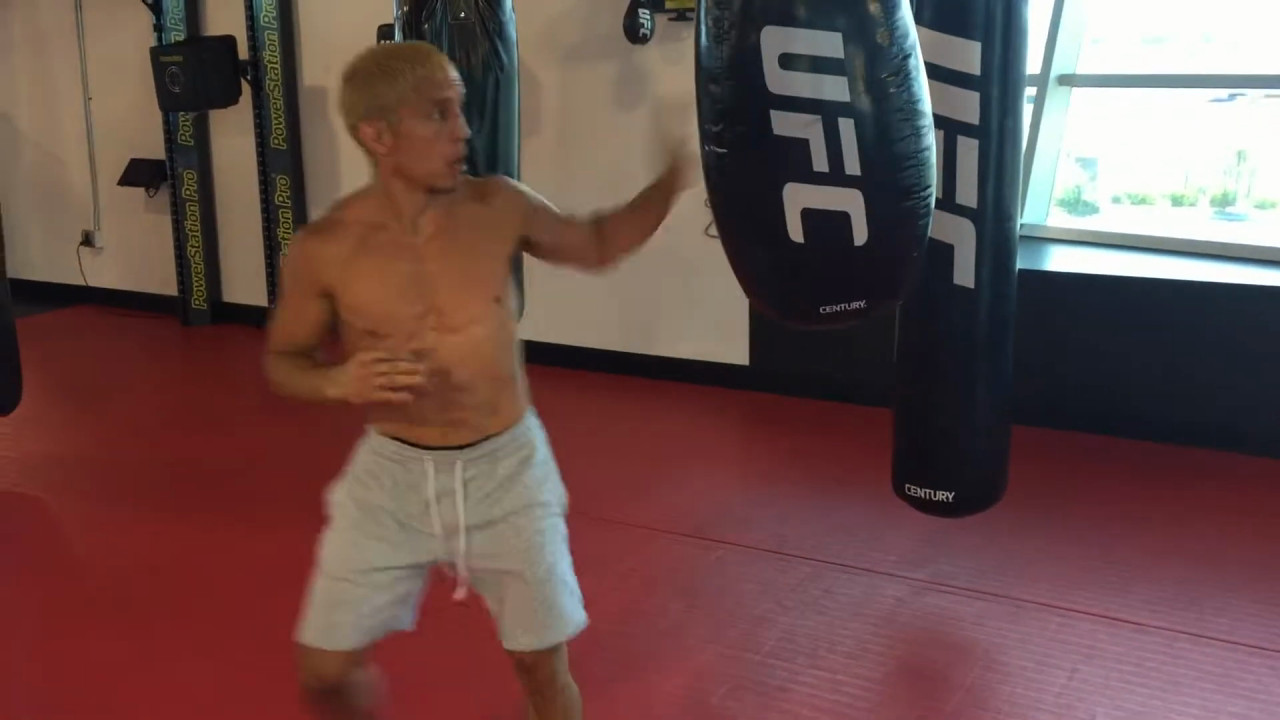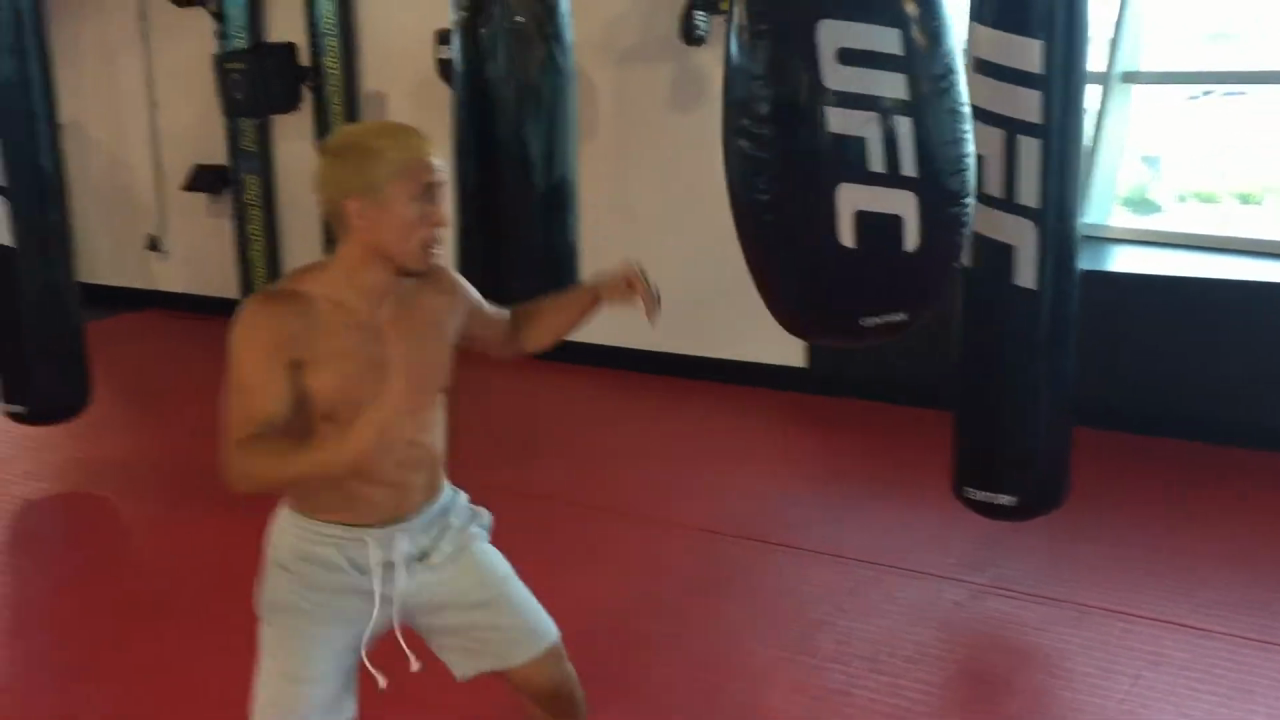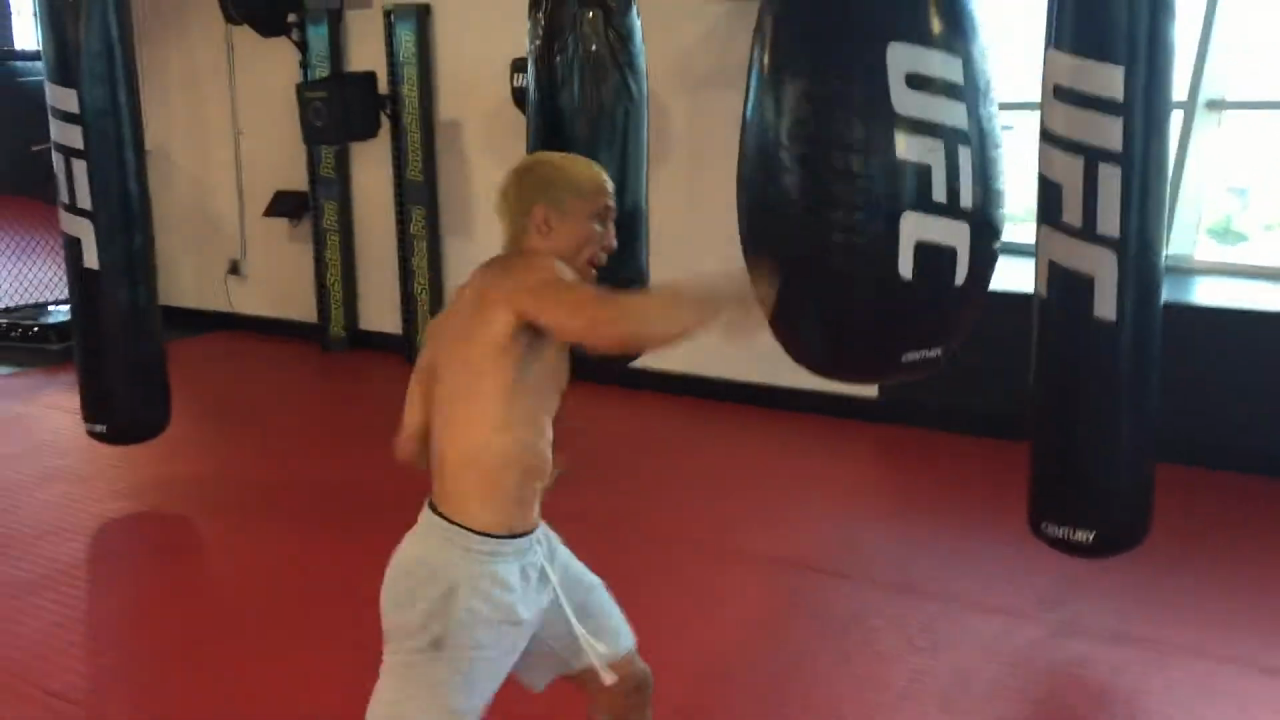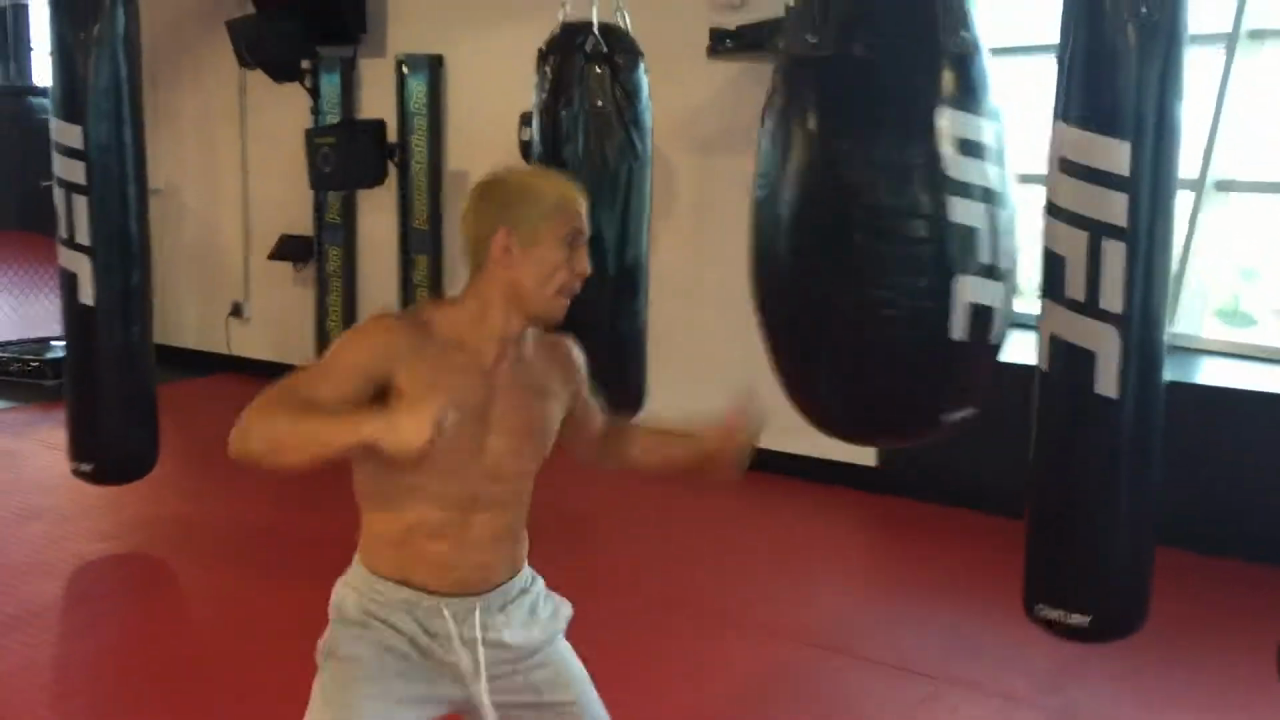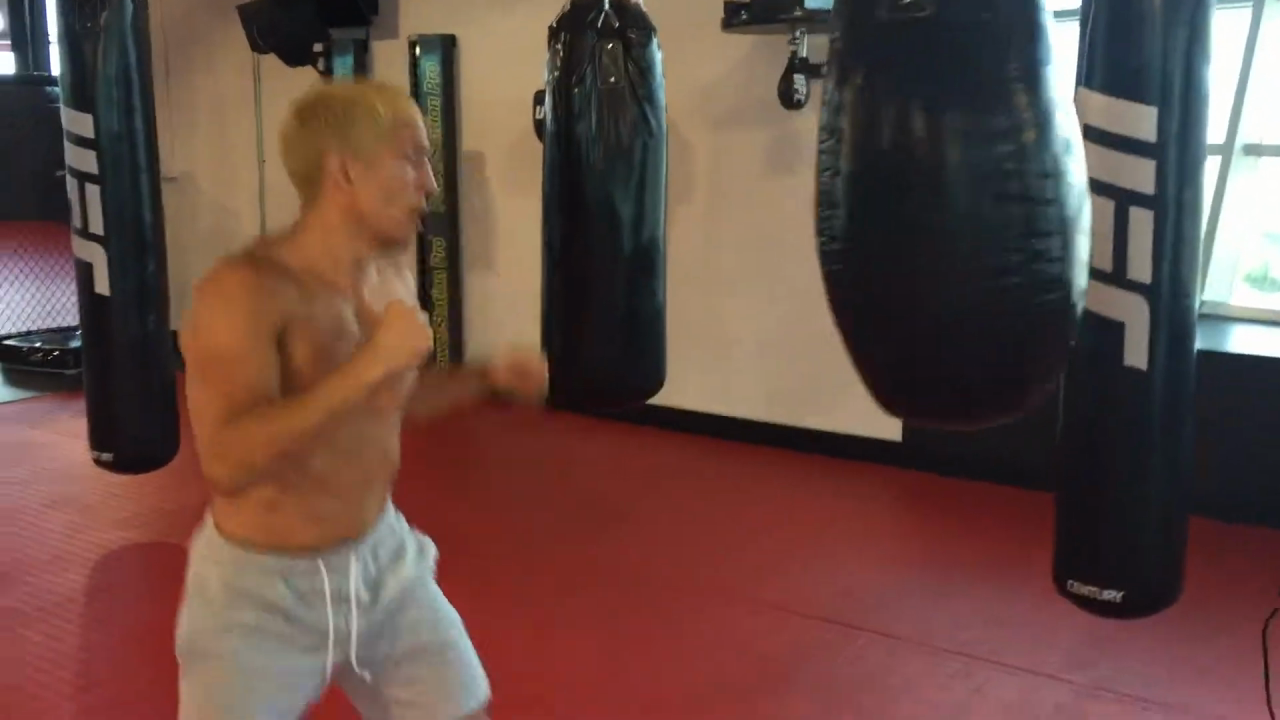
dt=0.3s
person 1, frame 1
left shoulder: (497, 205)
right shoulder: (325, 247)
left elbow: (599, 245)
right elbow: (282, 362)
left wrist: (670, 182)
right wrist: (339, 381)
left hip: (509, 464)
right hip: (394, 474)
left knee: (540, 662)
person 1, frame 2
left shoulder: (440, 288)
right shoulder: (275, 319)
left elbow: (507, 334)
right elbow: (242, 466)
left wrist: (596, 291)
right wrist: (354, 448)
left hip: (438, 533)
right hip: (324, 552)
person 1, frame 3
left shoulder: (464, 324)
right shoulder: (527, 278)
left elbow: (411, 446)
right elbow: (618, 324)
right wrist: (734, 293)
left hip: (526, 555)
right hip: (460, 573)
person 1, frame 4
left shoulder: (559, 358)
right shoulder: (394, 342)
left elbow: (600, 441)
right elbow: (252, 433)
left wrist: (702, 444)
right wrist: (373, 426)
left hip: (514, 612)
right hip: (391, 621)
person 1, frame 5
left shoulder: (391, 277)
right shoulder: (242, 292)
right elbow: (230, 464)
left wrist: (488, 376)
right wrist: (368, 367)
left hip: (381, 563)
right hip: (259, 588)
